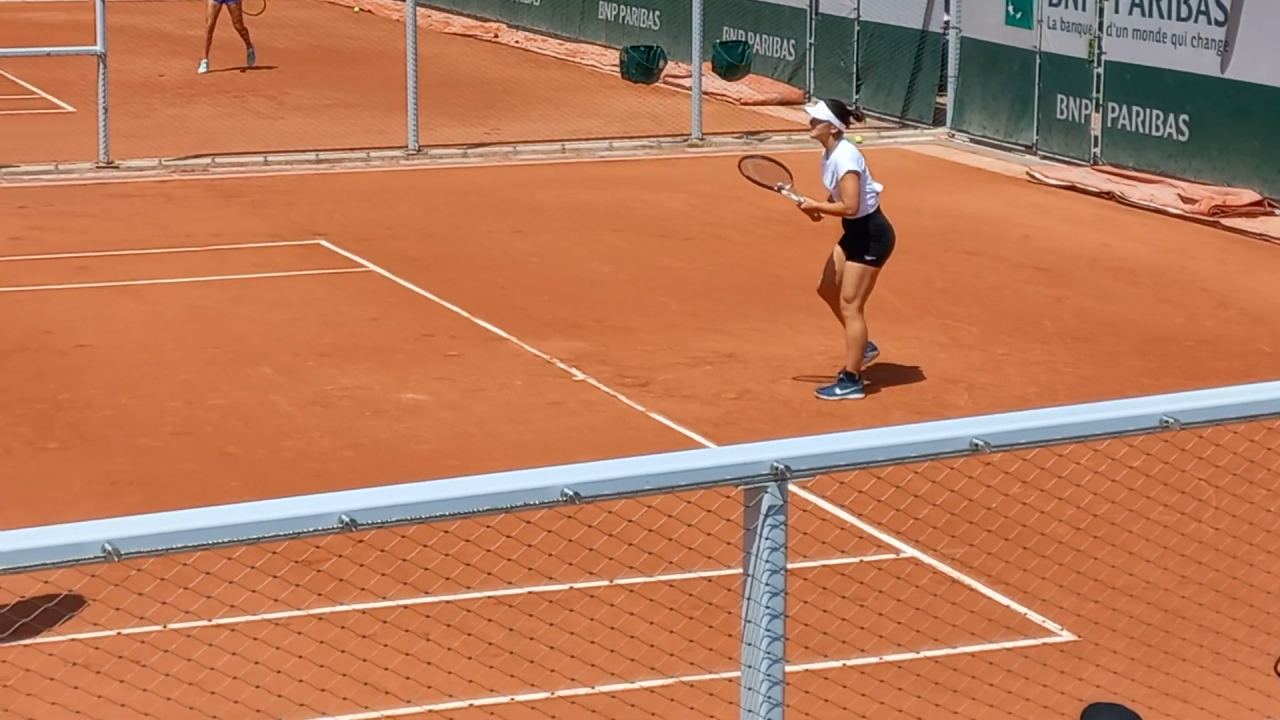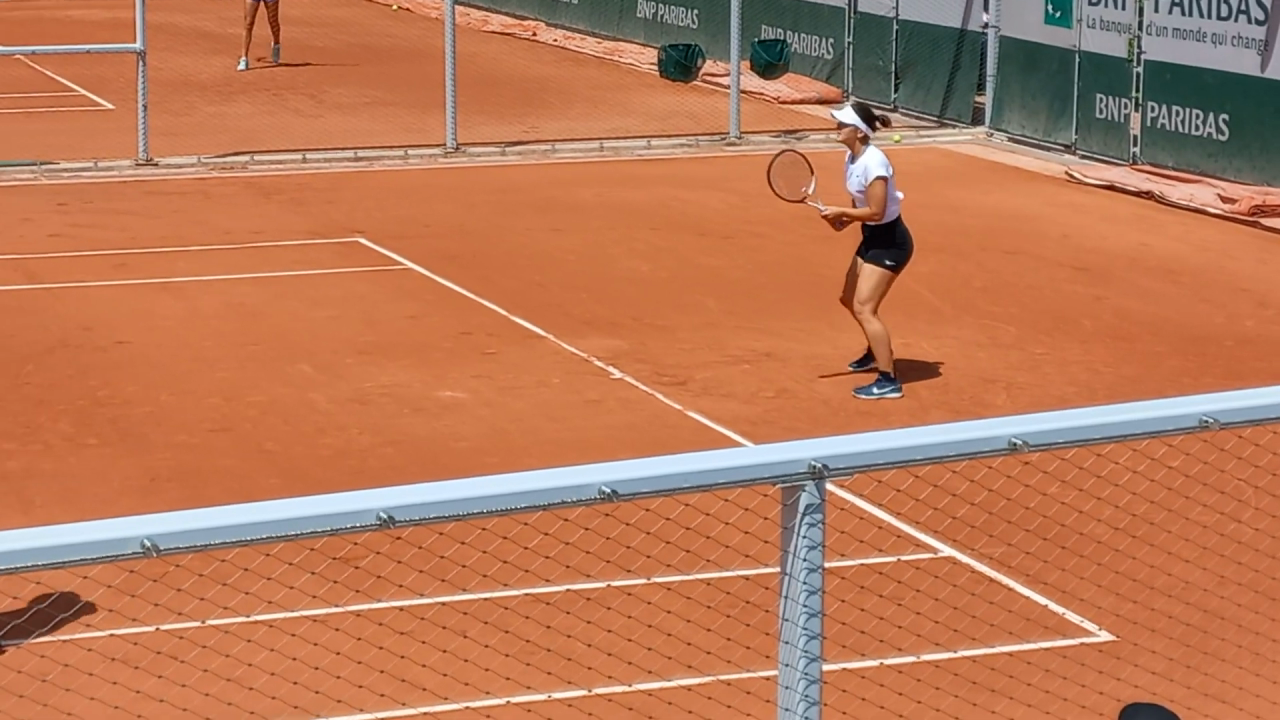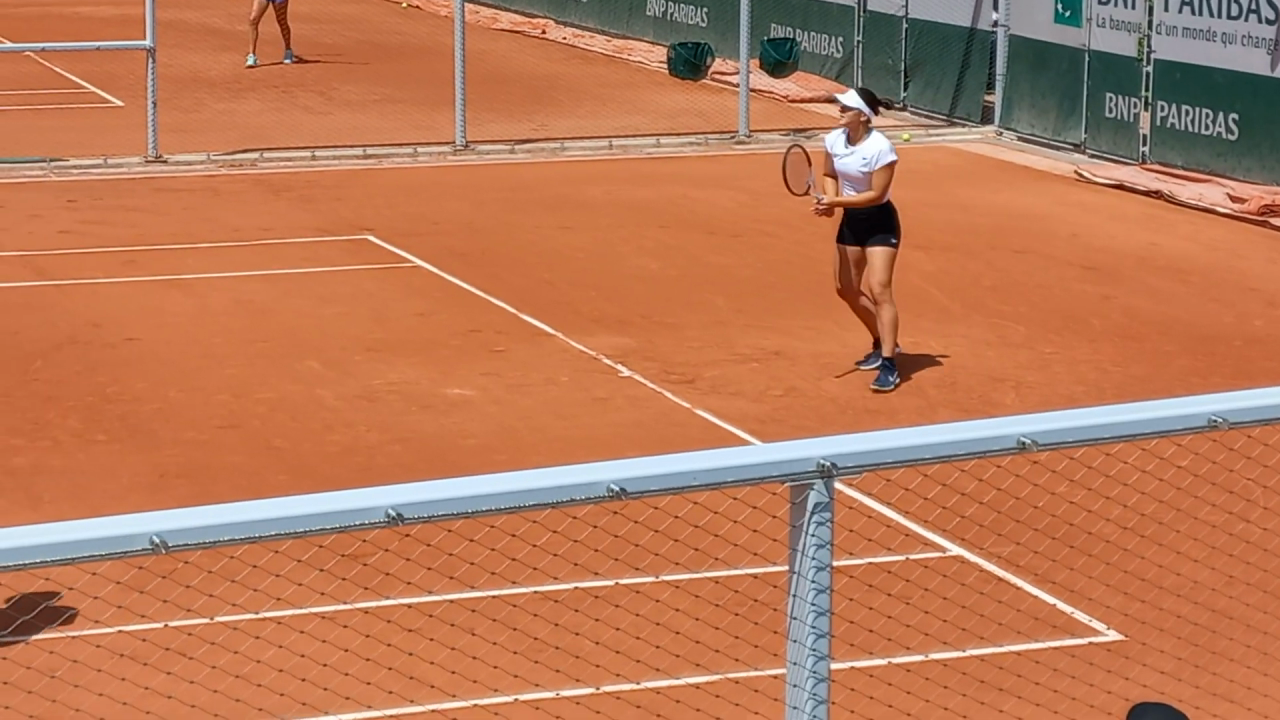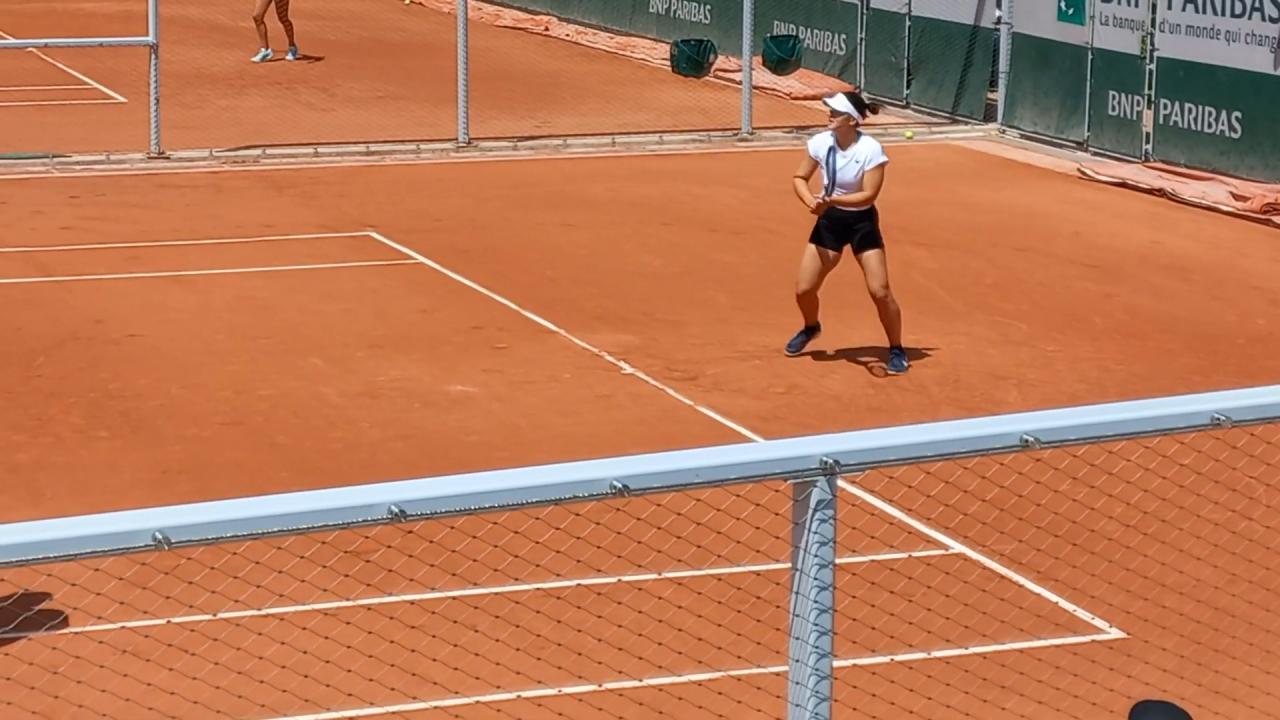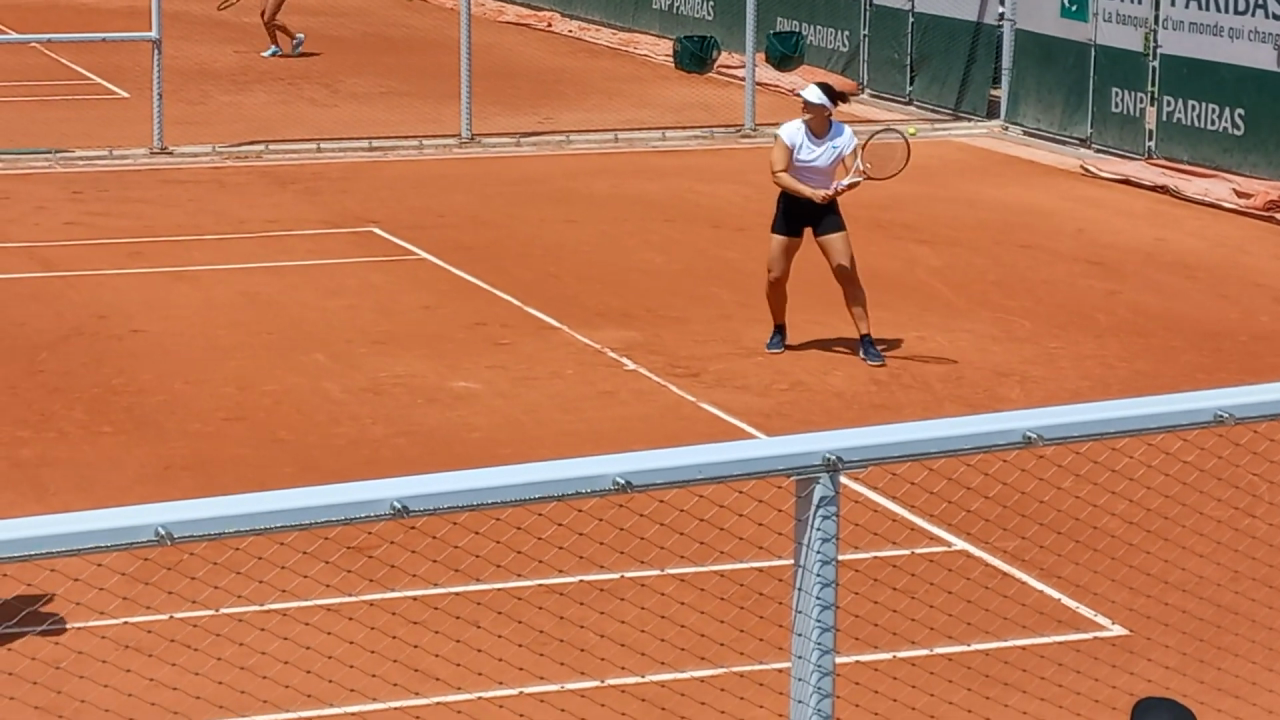
dt=0.2s
person 1, frame 1
left shoulder: (844, 157)
right shoulder: (829, 153)
left elbow: (850, 206)
left wrist: (816, 205)
right wrist: (820, 208)
left hip: (871, 235)
right hip: (856, 232)
left knee: (849, 305)
right knee: (828, 290)
left ankle: (852, 381)
right ankle: (862, 348)
person 1, frame 2
left shoulder: (874, 162)
right shoulder: (850, 158)
left elbow: (876, 211)
left wrist: (841, 213)
right wrist: (842, 218)
left hip: (890, 241)
right hip: (871, 237)
left knee: (864, 307)
right knee: (849, 299)
left ankle: (888, 380)
right ankle: (877, 354)
person 1, frame 3
left shoulder: (881, 147)
right shoulder: (833, 140)
left elbow: (877, 194)
left wrist: (838, 202)
right wrist: (828, 199)
left hip: (880, 222)
right hip: (851, 221)
left knee: (878, 290)
right knee: (847, 289)
left ankle: (890, 363)
right ankle: (883, 345)
person 1, frame 4
left shoulder: (872, 151)
right shoulder: (819, 143)
left elbow: (868, 196)
right elbow: (799, 178)
left wrist: (835, 202)
right wrist: (812, 201)
left hip: (862, 223)
right hip: (829, 222)
left knee: (880, 292)
right knee: (804, 289)
left ankle: (896, 349)
right ankle: (810, 328)
person 1, frame 5
left shoulder: (844, 135)
right shoulder: (789, 132)
left elbow: (852, 177)
right elbow: (779, 175)
left wrist: (835, 191)
right wrist: (809, 193)
left hip: (826, 208)
right hip: (792, 205)
left knee: (847, 273)
right knee: (775, 277)
left ankle: (866, 340)
right ankle: (779, 330)
